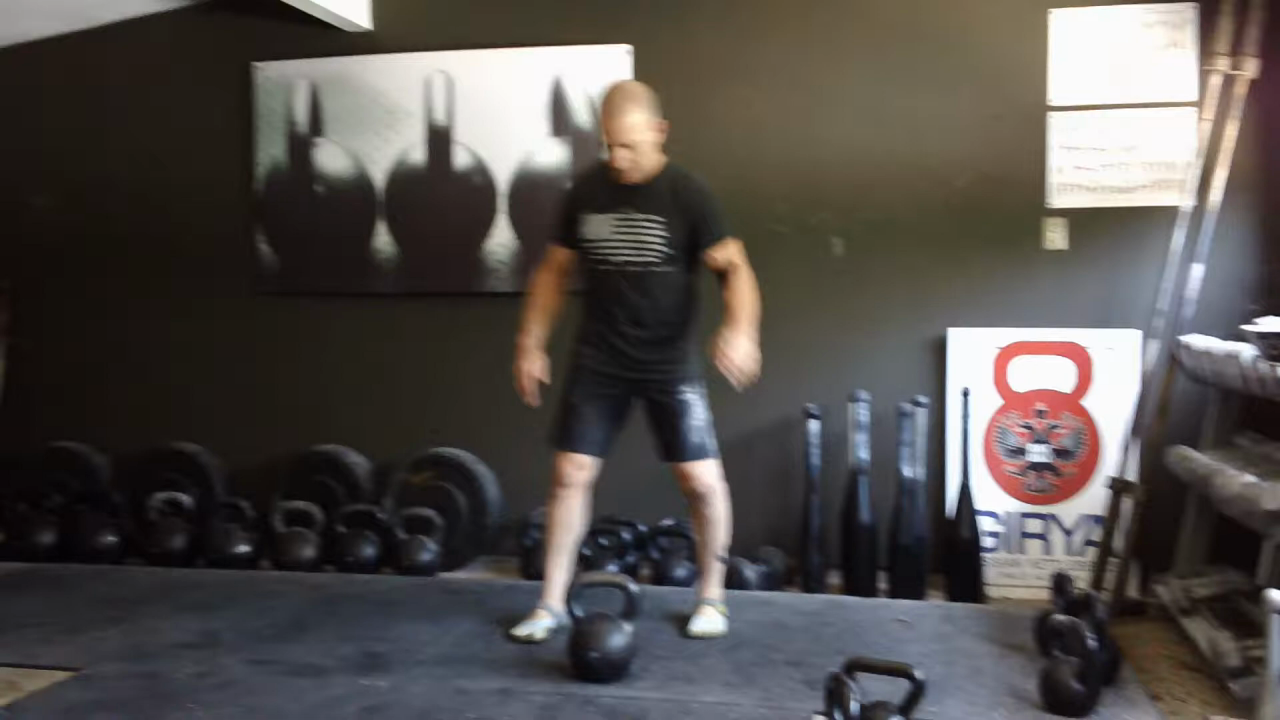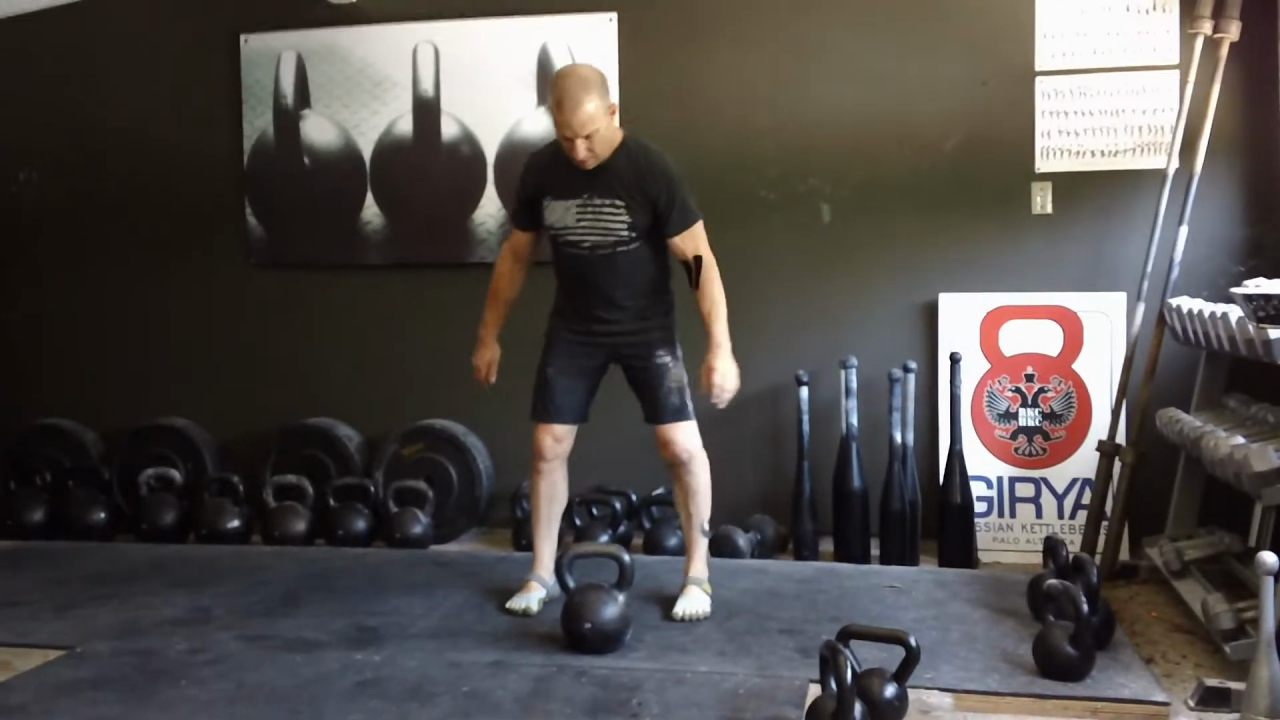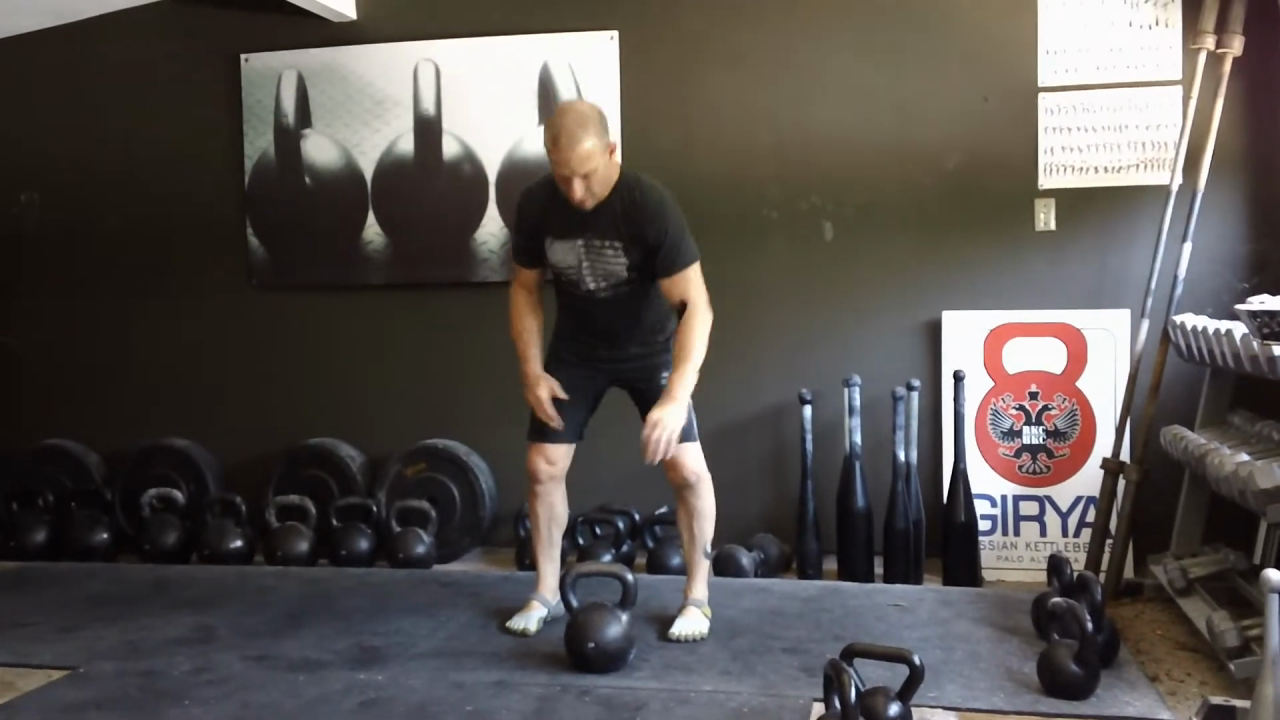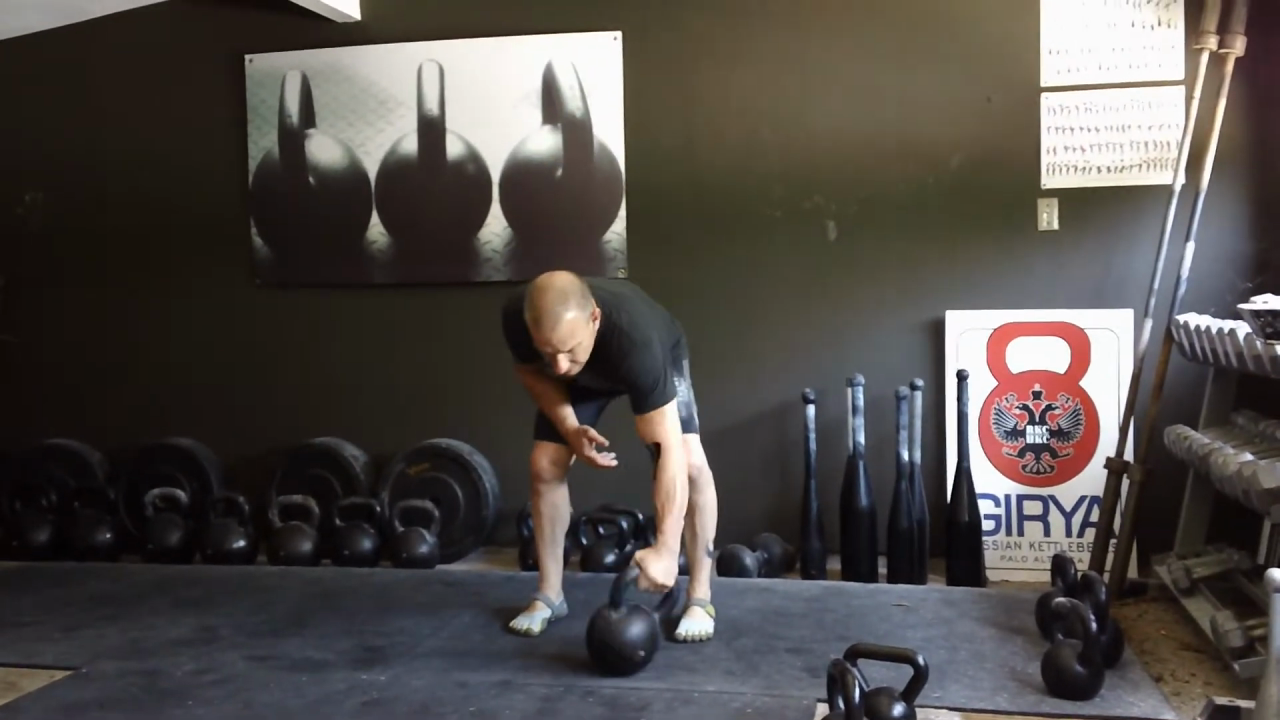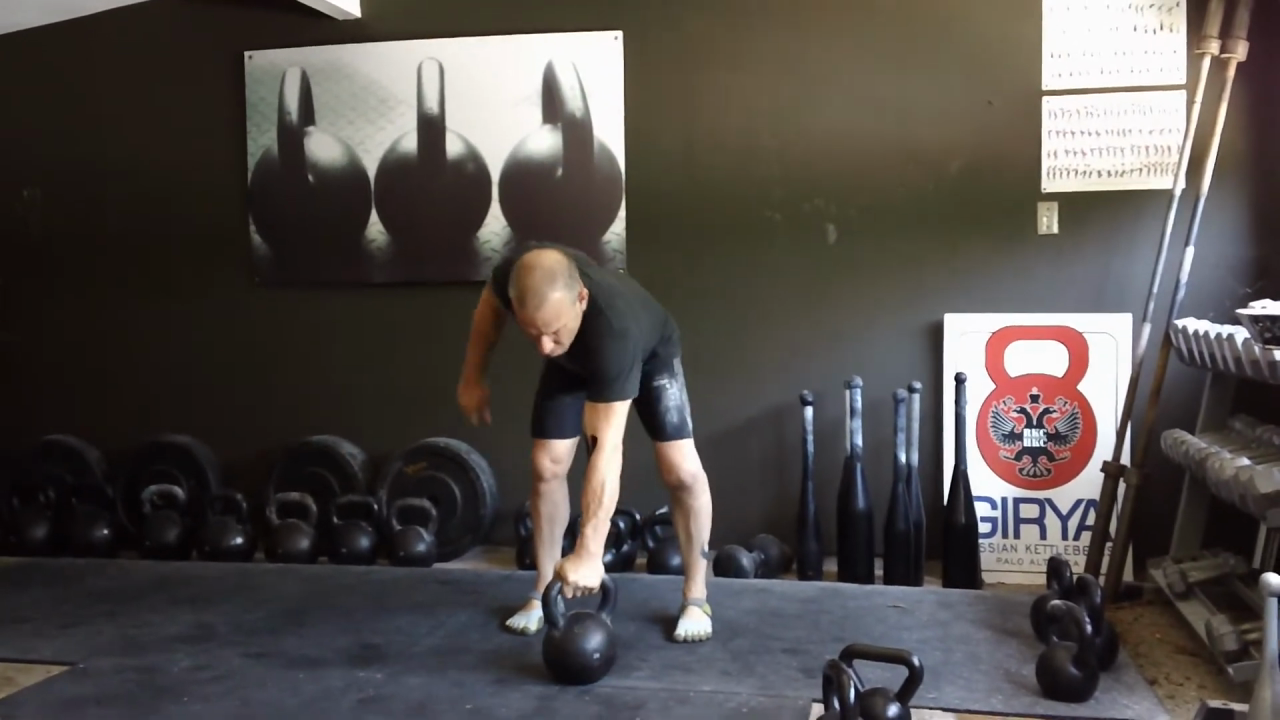
dt=1s
person 1, frame 1
left shoulder: (688, 195)
right shoulder: (586, 191)
left elbow: (736, 270)
right elbow: (554, 270)
left wrist: (741, 330)
right wrist: (530, 346)
left hip: (671, 362)
right hip: (598, 358)
left knee: (702, 479)
right knee: (569, 475)
left ankle: (711, 595)
right ankle: (552, 602)
person 1, frame 2
left shoulder: (651, 171)
right shoulder: (540, 170)
left elbow: (698, 260)
right elbow: (515, 254)
left wrist: (719, 348)
right wrist: (489, 336)
left hip: (647, 328)
right hip: (574, 329)
left knee: (682, 447)
right knee: (547, 446)
left ankle: (696, 576)
right ankle: (542, 574)
person 1, frame 3
left shoulder: (650, 205)
right shoulder: (536, 206)
left elbow: (696, 307)
right elbow: (524, 290)
left wrist: (672, 400)
right wrist: (532, 372)
left hip: (650, 351)
right hip: (575, 352)
left knee: (686, 467)
right knee: (543, 466)
left ankle: (697, 598)
right ankle: (546, 593)
person 1, frame 4
left shoulder: (636, 340)
right shoulder: (516, 317)
left elbow: (668, 452)
right elbow: (530, 372)
left wrist: (665, 548)
right wrist: (570, 429)
left hip: (661, 355)
right hip: (583, 376)
left knee: (691, 466)
right knee: (545, 467)
left ankle: (700, 598)
right ankle: (549, 595)
person 1, frame 5
left shoulder: (615, 329)
right shoulder: (517, 274)
left elbow: (607, 448)
right elbow: (489, 301)
left wrist: (588, 552)
right wrist: (473, 376)
left hip: (648, 351)
right hip: (574, 361)
left knee: (682, 471)
right knee: (547, 466)
left ankle: (696, 598)
right ankle: (543, 591)
